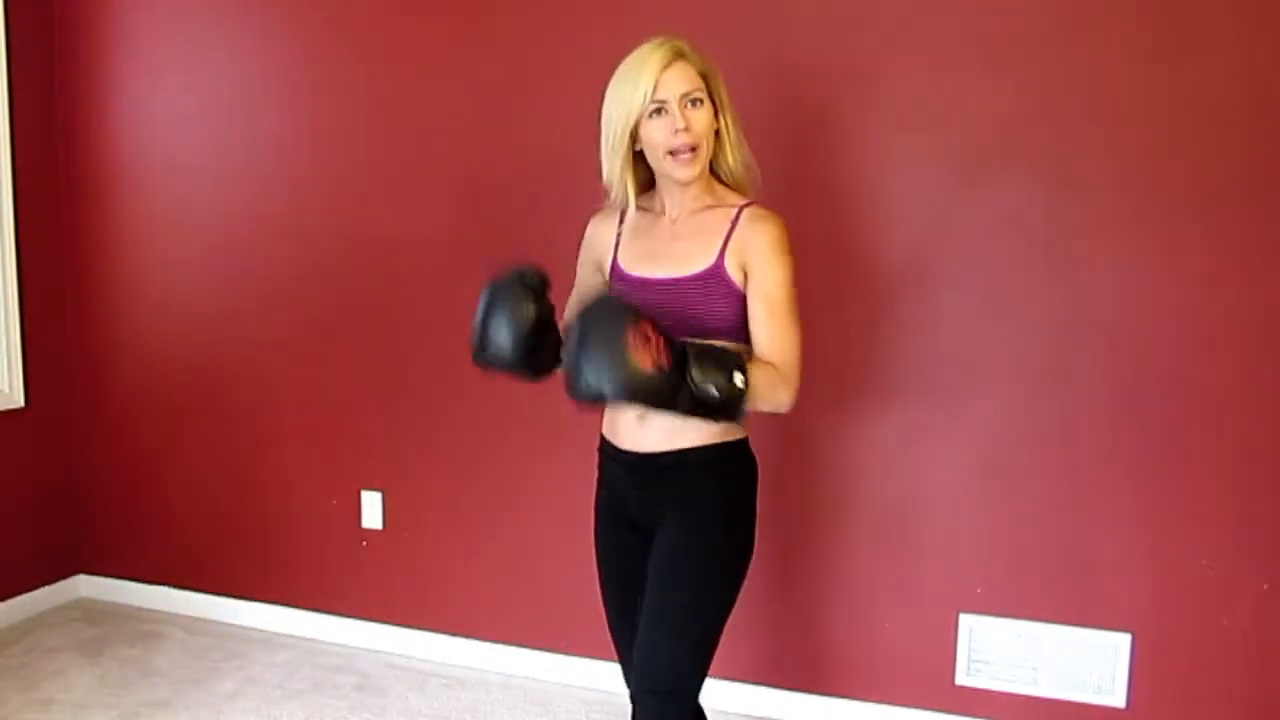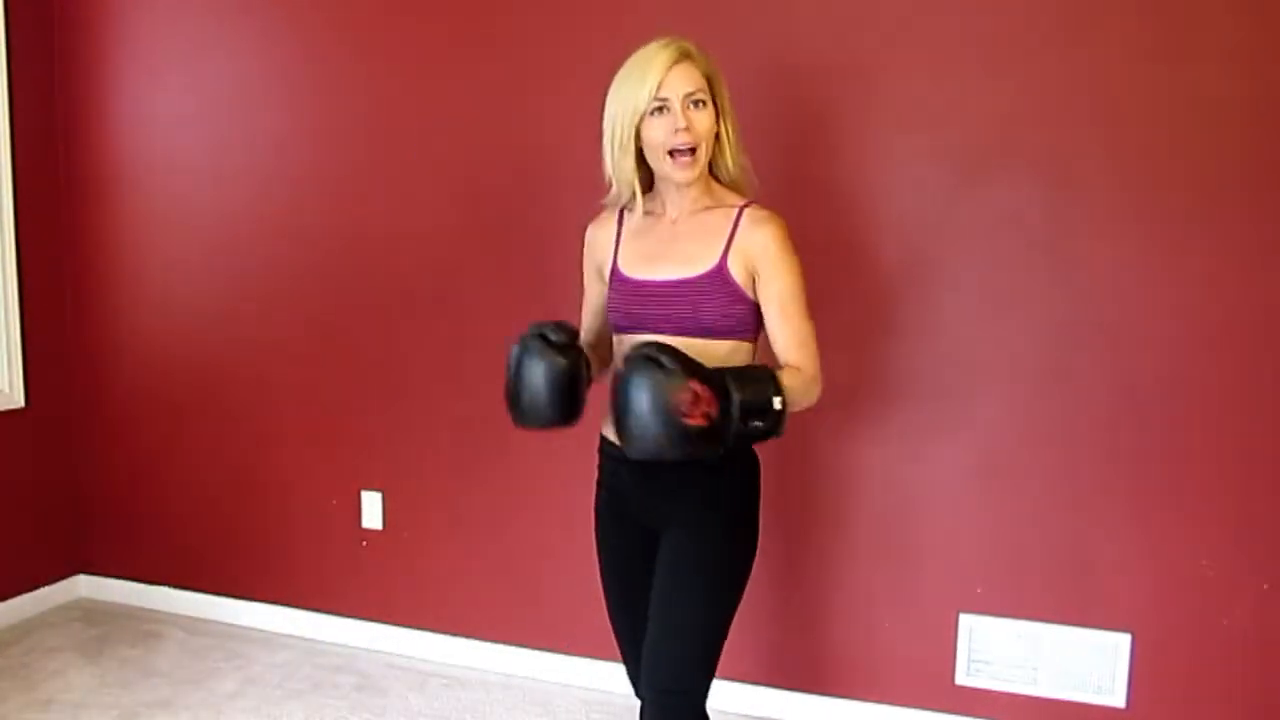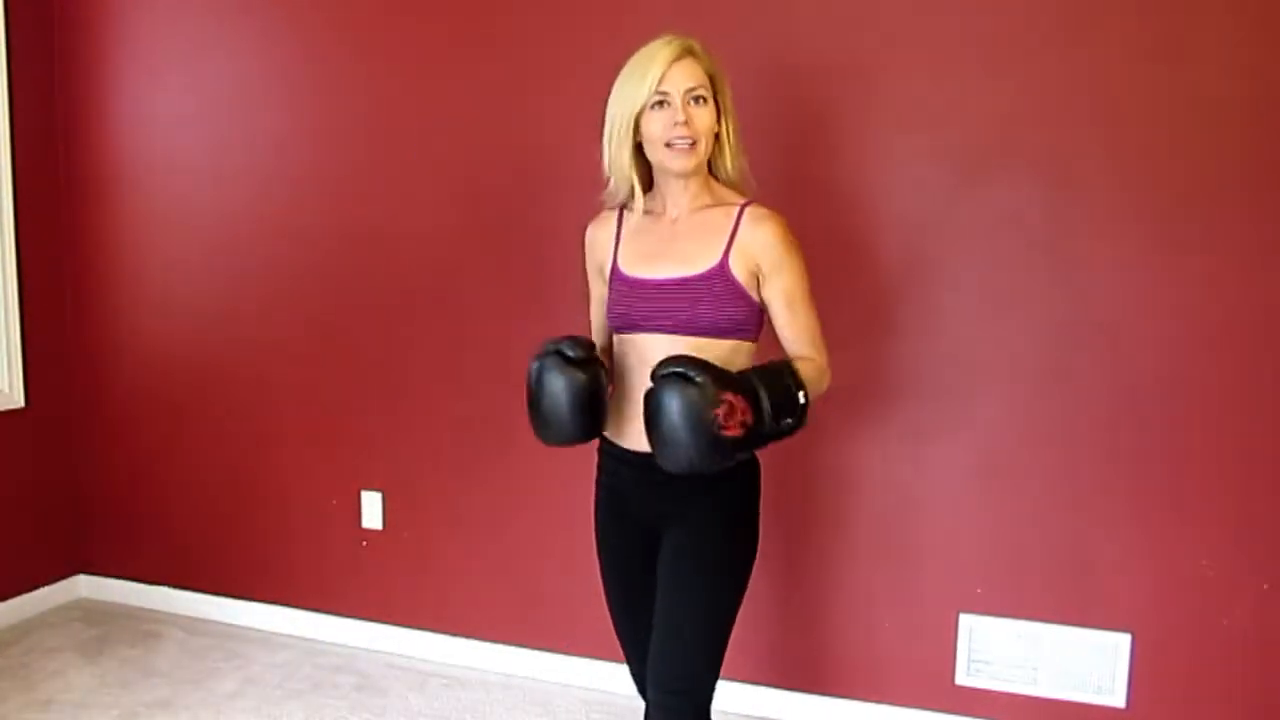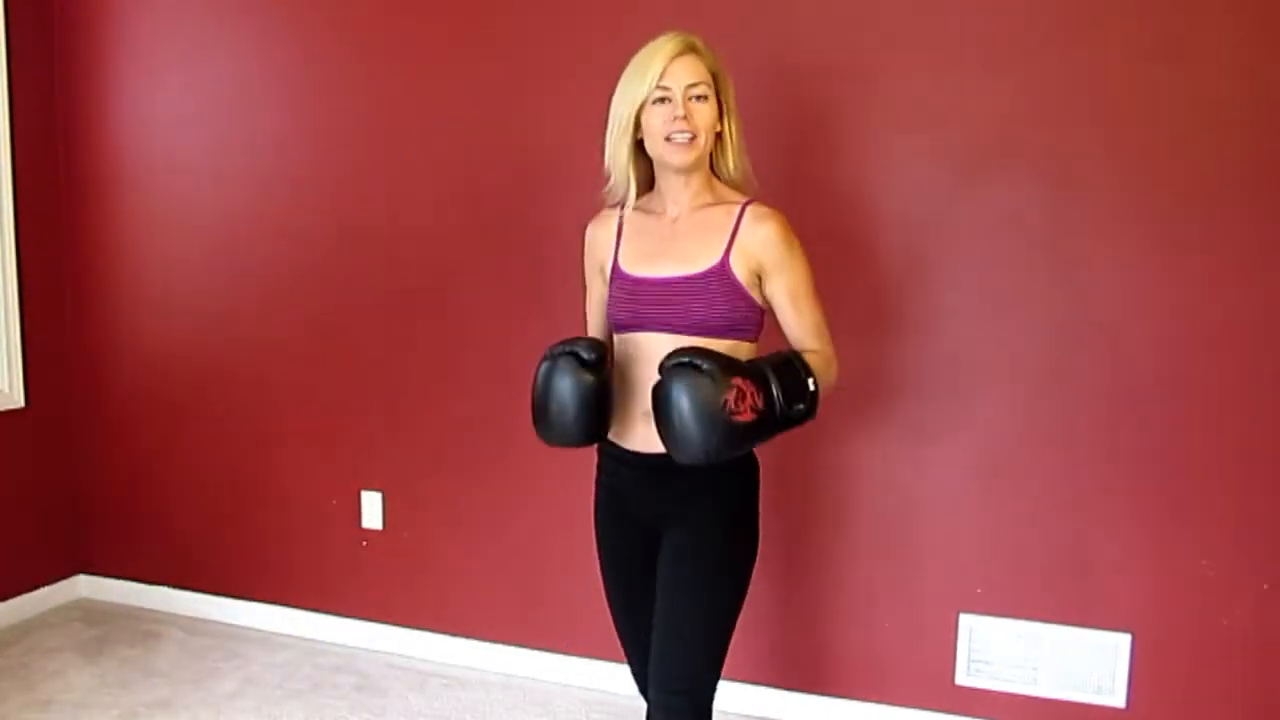
dt=0.1s
person 1, frame 1
left shoulder: (755, 232)
right shoulder: (612, 227)
left elbow: (779, 383)
right elbow: (575, 345)
left wrist: (673, 367)
right wrist: (527, 339)
left hip: (709, 484)
right hip: (621, 481)
person 1, frame 2
left shoulder: (756, 231)
right shoulder: (608, 231)
left elbow: (803, 379)
left wrist: (717, 397)
right wrist: (560, 363)
left hip: (712, 487)
right hip: (624, 481)
person 1, frame 3
left shoulder: (757, 231)
right shoulder: (607, 231)
left elbow: (814, 369)
left wrist: (747, 403)
right wrist: (571, 373)
left hip: (713, 488)
right hip: (622, 481)
person 1, frame 4
left shoulder: (758, 230)
right shoulder: (606, 231)
left elbow: (820, 360)
left wrist: (758, 392)
right wrist: (576, 373)
left hip: (713, 488)
right hip: (622, 481)
